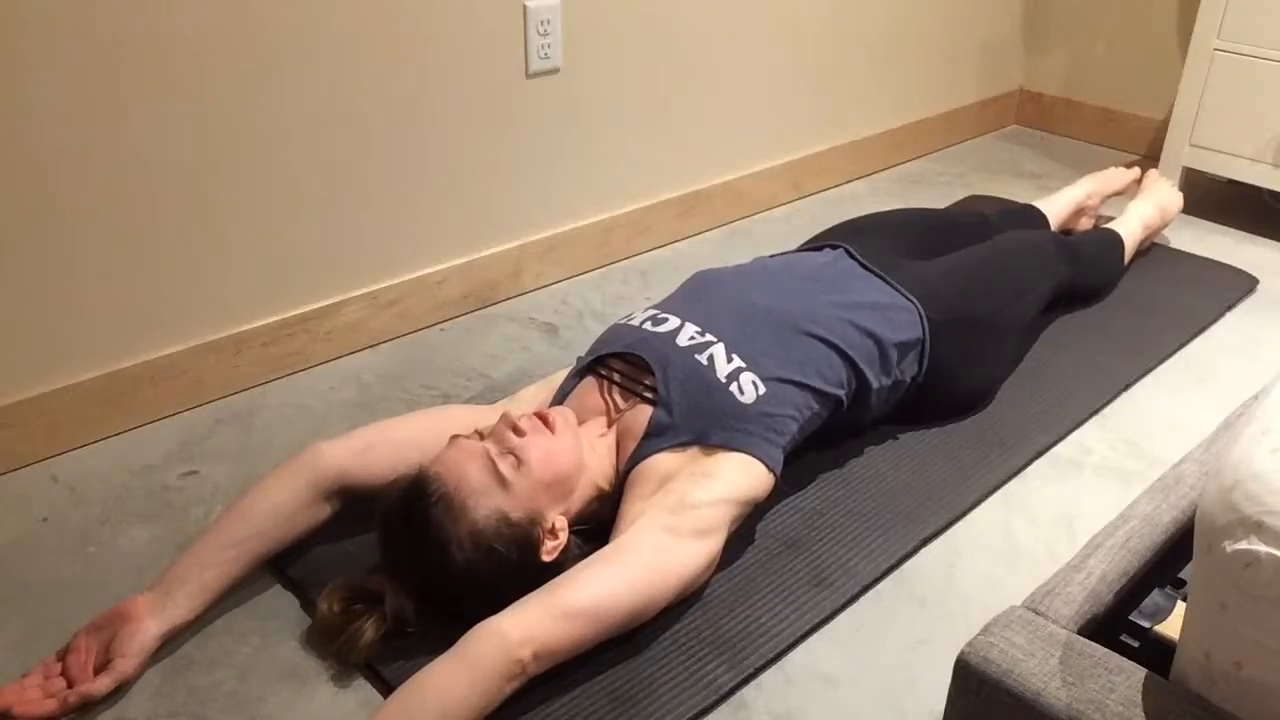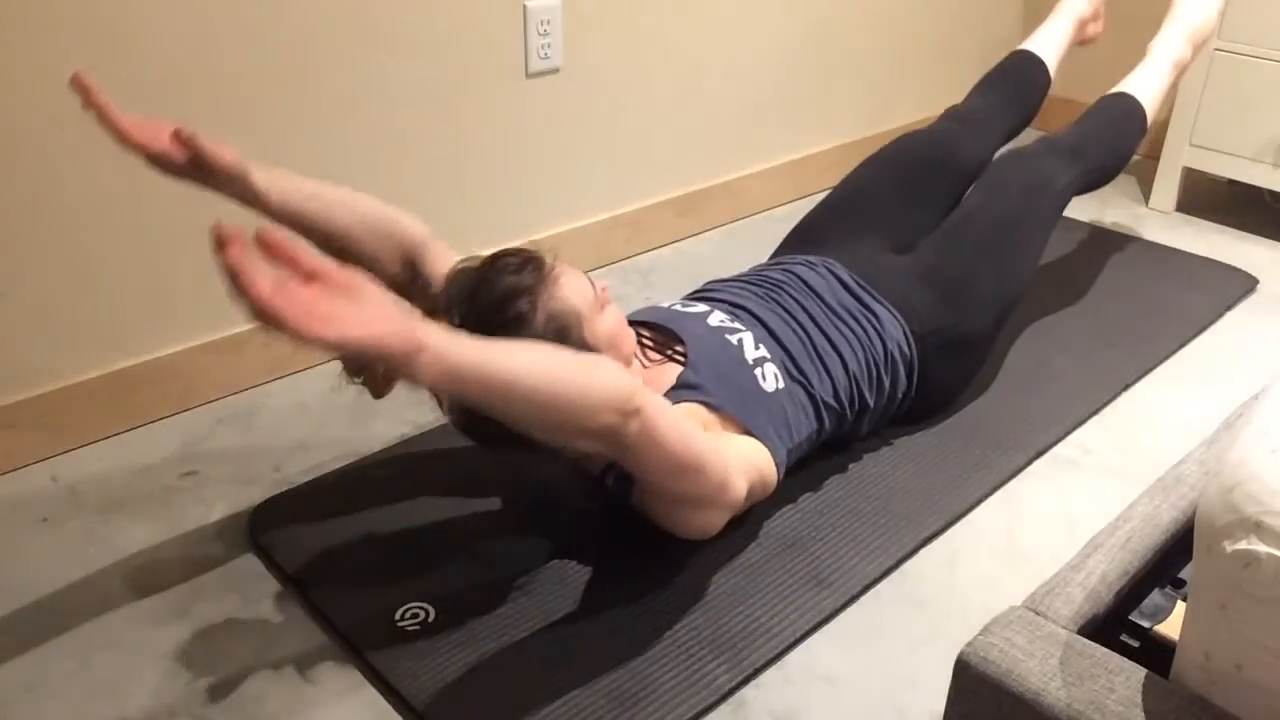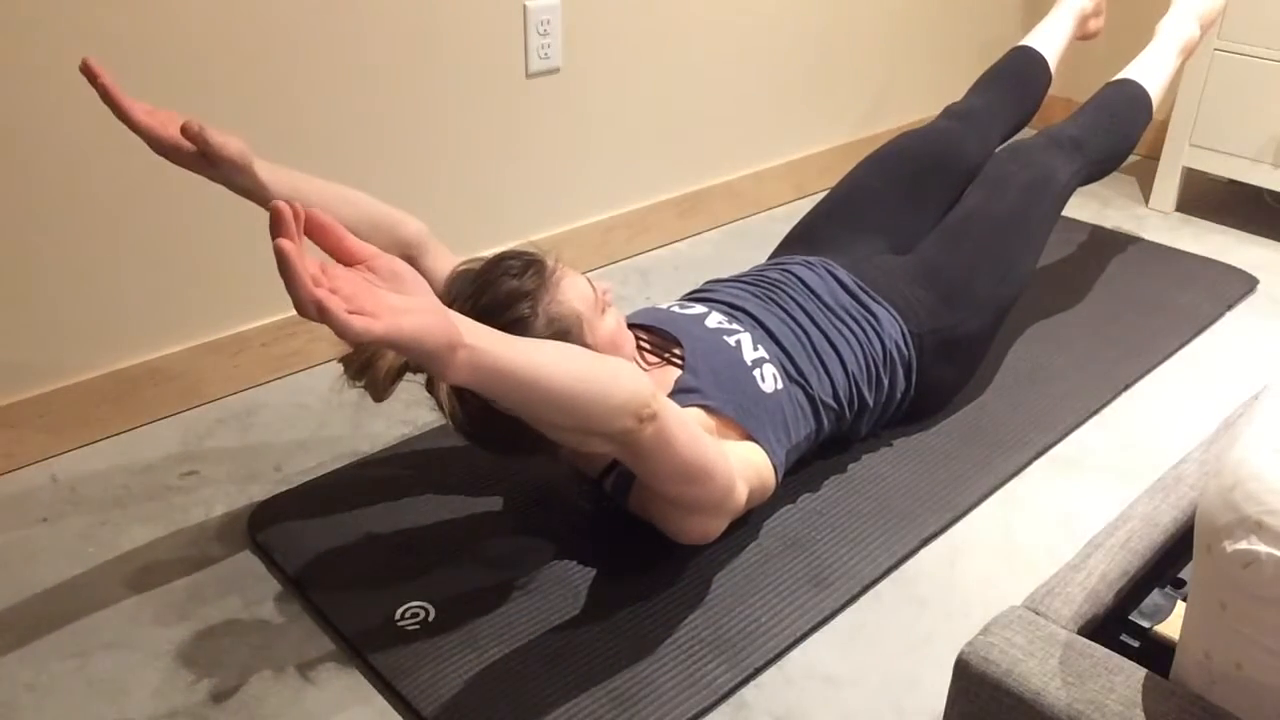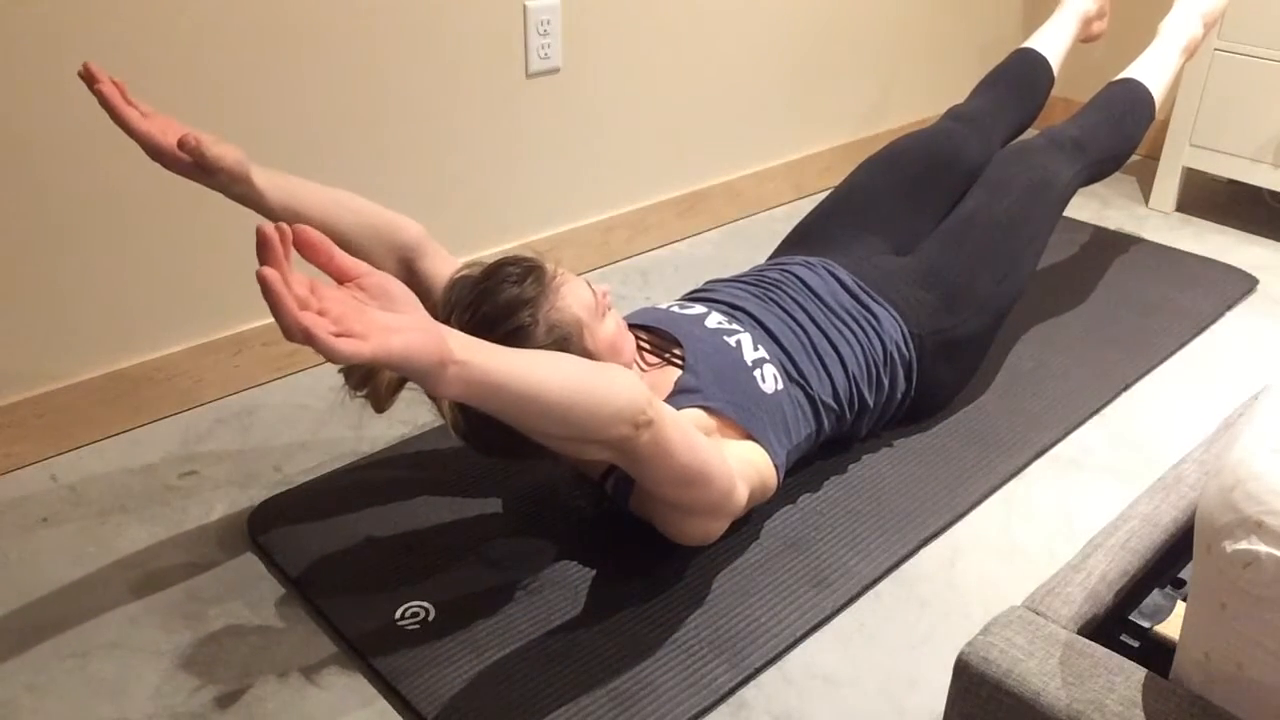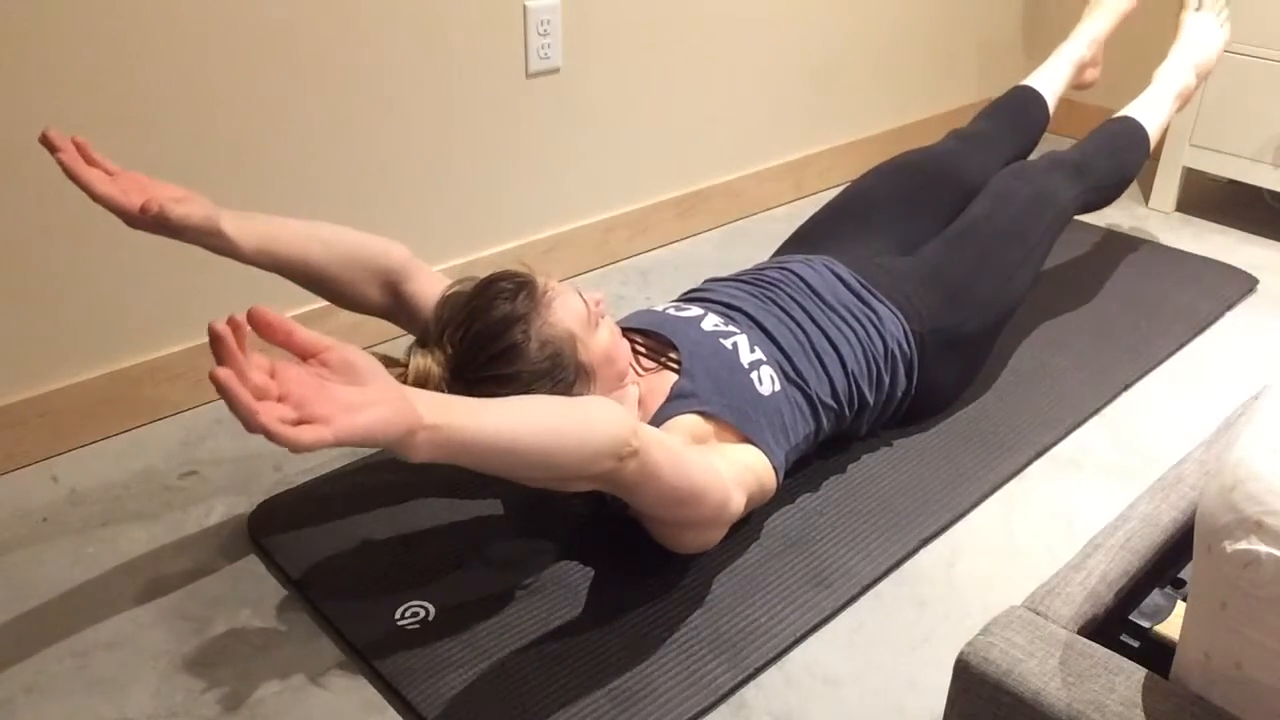
dt=1s
person 1, frame 1
left shoulder: (558, 407)
right shoulder: (685, 498)
left hip: (831, 265)
right hip: (920, 335)
left knee: (974, 218)
right knee: (1041, 263)
left ankle: (1085, 198)
right ankle: (1130, 219)
person 1, frame 2
left shoulder: (596, 359)
right shoulder: (685, 476)
left elbow: (412, 247)
right elbow: (619, 406)
left wrist: (231, 174)
right wrist: (405, 343)
left hip: (806, 276)
right hip: (909, 335)
left knee: (966, 138)
right knee: (1046, 168)
person 1, frame 3
left shoulder: (599, 355)
right shoulder: (692, 482)
left elbow: (413, 246)
right elbow: (638, 410)
left wrist: (232, 164)
right wrist: (441, 337)
left hip: (804, 275)
right hip: (909, 332)
left knee: (964, 137)
right knee: (1043, 162)
person 1, frame 4
left shoulder: (595, 356)
right shoulder: (693, 482)
left elbow: (410, 249)
right elbow: (633, 413)
left wrist: (228, 171)
right wrist: (435, 354)
left hip: (802, 275)
right hip: (909, 333)
left knee: (966, 139)
right knee: (1045, 163)
person 1, frame 5
left shoulder: (591, 376)
right shoulder: (693, 483)
left elbow: (395, 275)
right elbow: (623, 449)
left wrist: (199, 218)
right wrist: (406, 418)
left hip: (802, 275)
right hip: (908, 332)
left knee: (974, 151)
right knee: (1049, 184)
